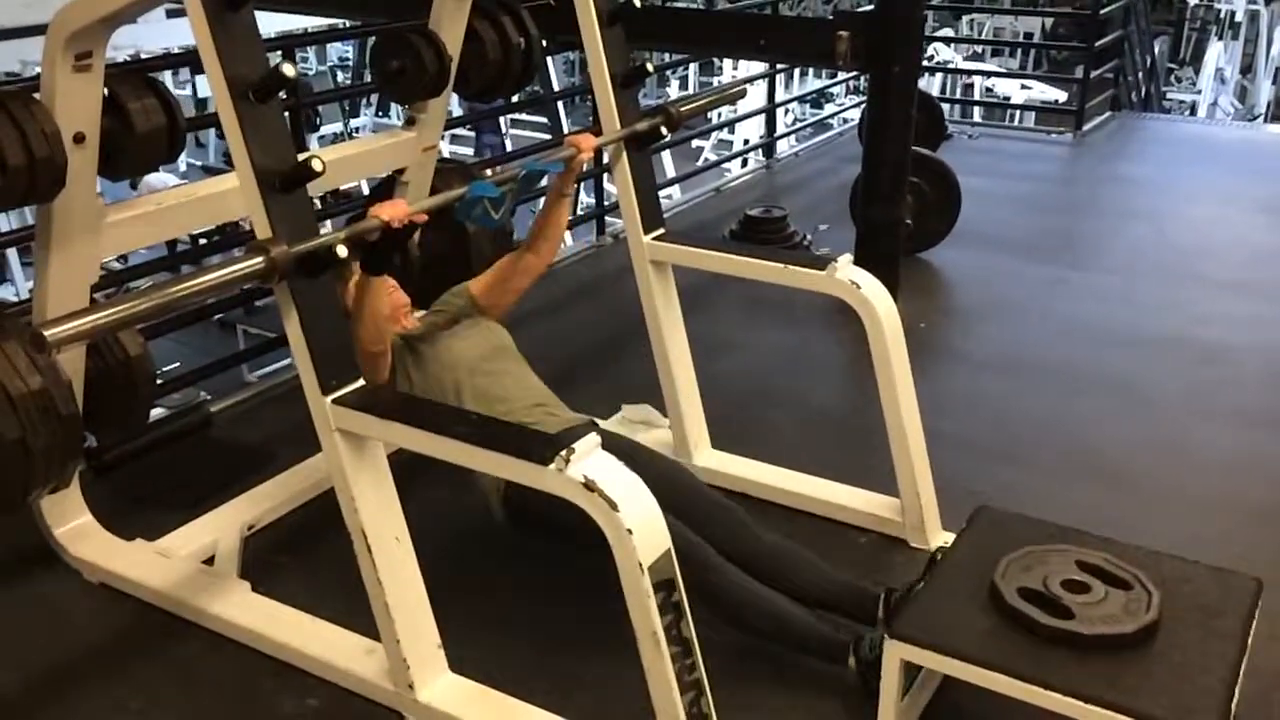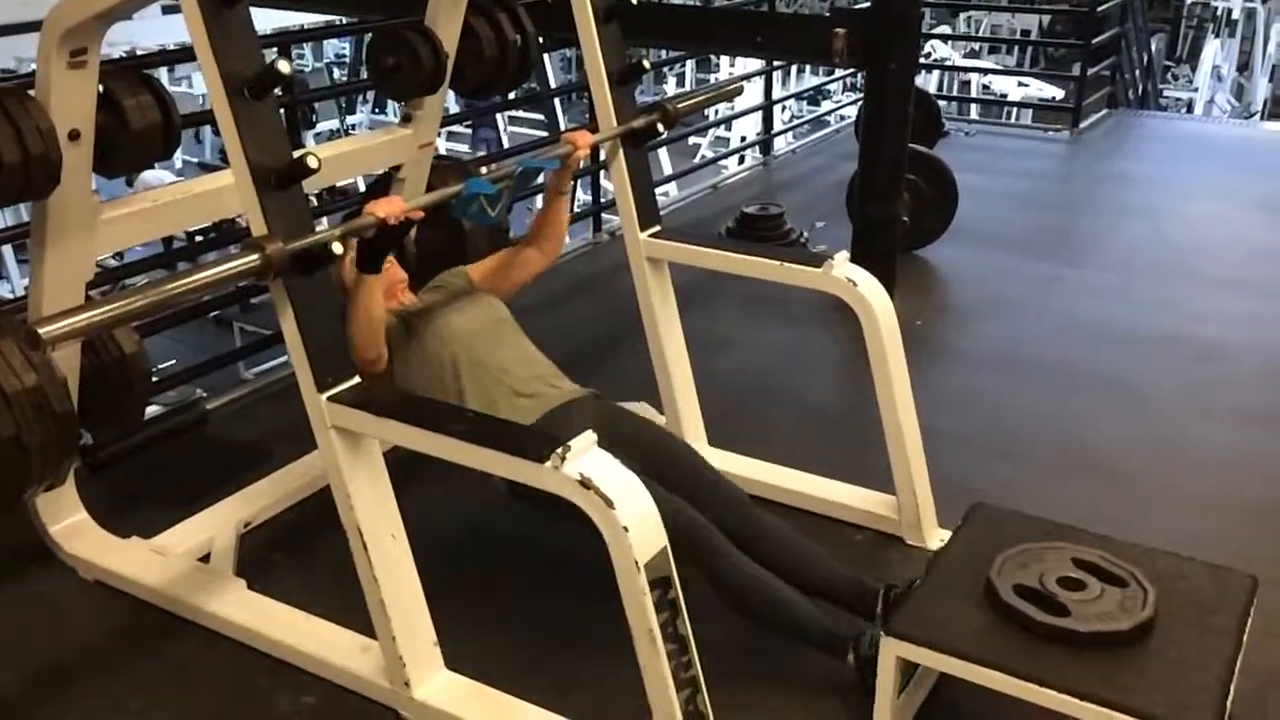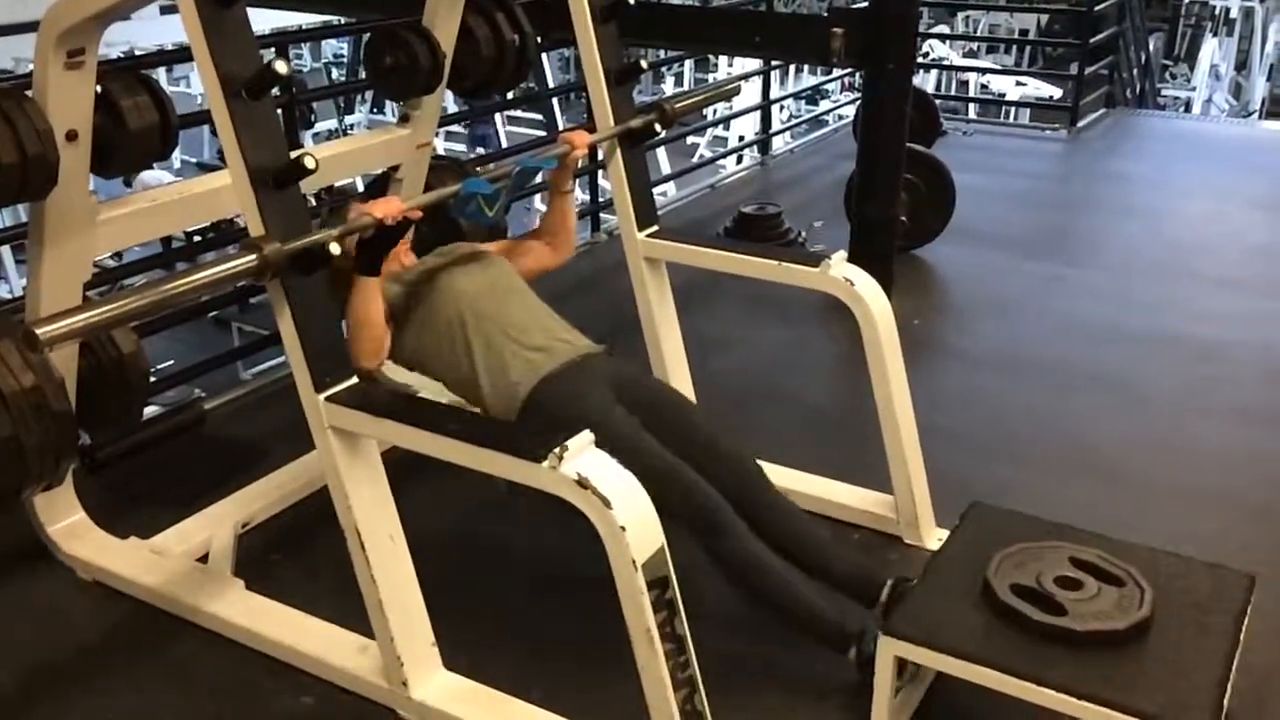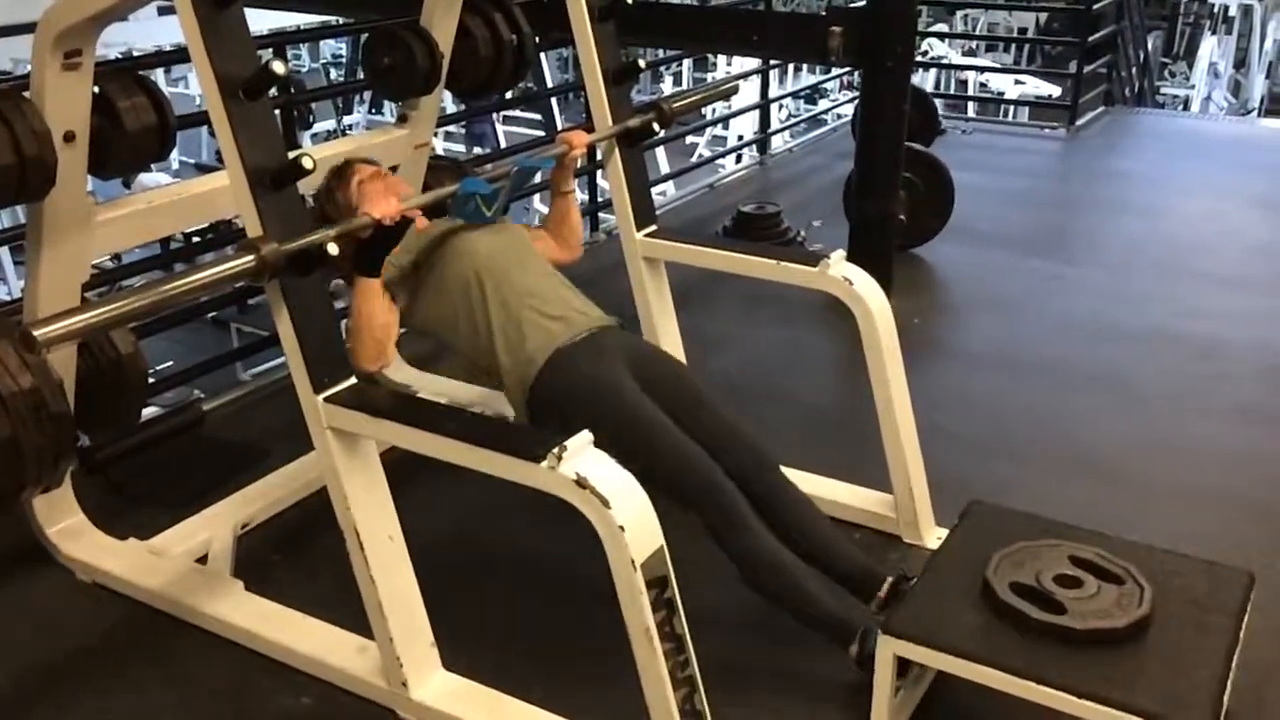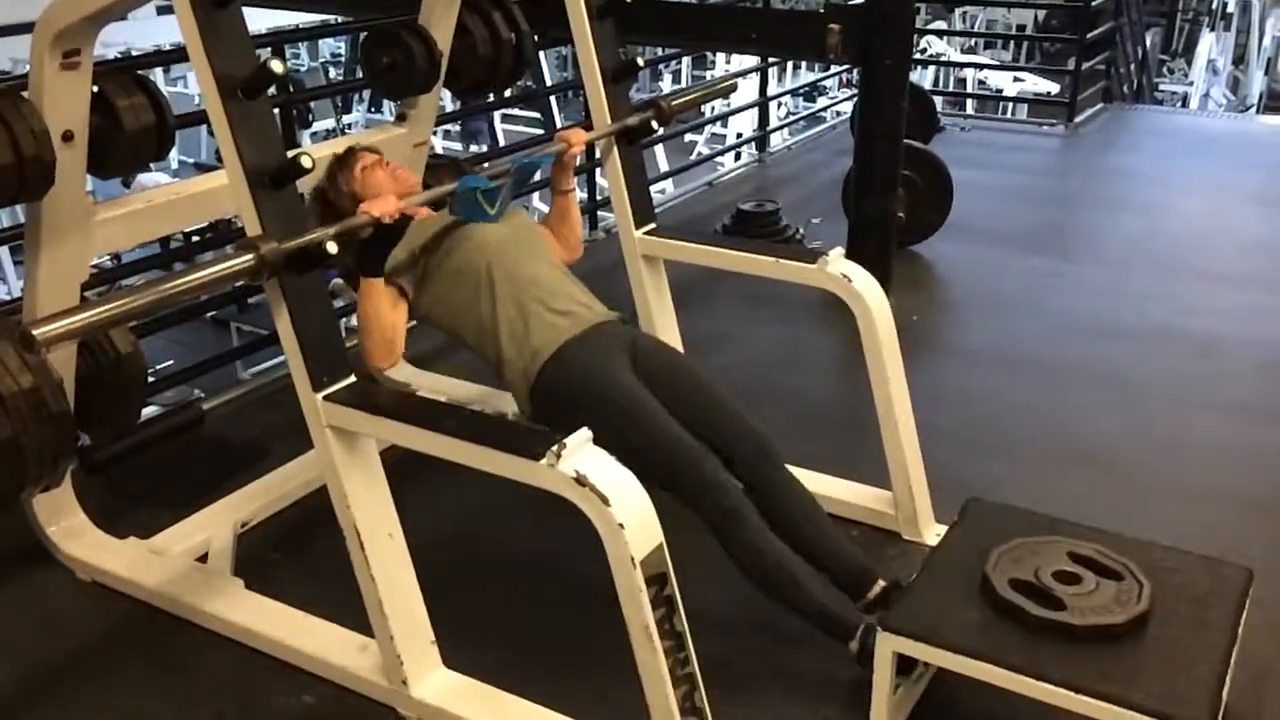
dt=0.2s
person 1, frame 1
left shoulder: (455, 311)
right shoulder: (393, 363)
left elbow: (534, 256)
right elbow: (369, 350)
left wrist: (565, 178)
left hip: (584, 434)
left knee: (729, 525)
right knee: (690, 556)
left ankle: (878, 605)
right ankle: (857, 650)
person 1, frame 2
left shoulder: (447, 287)
right shoulder: (388, 335)
left elbow: (539, 249)
right elbow: (366, 354)
left wrist: (562, 175)
right wrist: (366, 254)
left hip: (587, 407)
right hip: (536, 438)
left knee: (734, 509)
right knee: (695, 535)
left ankle: (876, 600)
right ankle: (857, 644)
person 1, frame 3
left shoulder: (456, 253)
right shoulder: (389, 302)
left elbow: (556, 247)
right elbow: (366, 359)
left wrist: (562, 174)
right wrist: (369, 259)
left hip: (602, 368)
right hip: (548, 402)
left knee: (748, 484)
right knee: (708, 513)
left ankle: (880, 593)
right ankle: (859, 639)
person 1, frame 4
left shoulder: (468, 219)
right shoulder: (395, 264)
left elbow: (566, 247)
right elbow: (370, 360)
left wrist: (564, 171)
right wrist: (368, 255)
left hip: (615, 343)
right hip: (562, 375)
left knee: (756, 469)
right knee: (719, 500)
left ankle: (878, 588)
right ankle: (861, 635)
person 1, frame 5
right shoulder: (398, 256)
left elbow: (567, 246)
right elbow: (382, 358)
left wrist: (563, 171)
right wrist: (370, 249)
left hip: (617, 336)
right hip: (562, 369)
left knee: (760, 460)
right knee: (718, 494)
left ankle: (873, 589)
right ankle: (858, 632)
